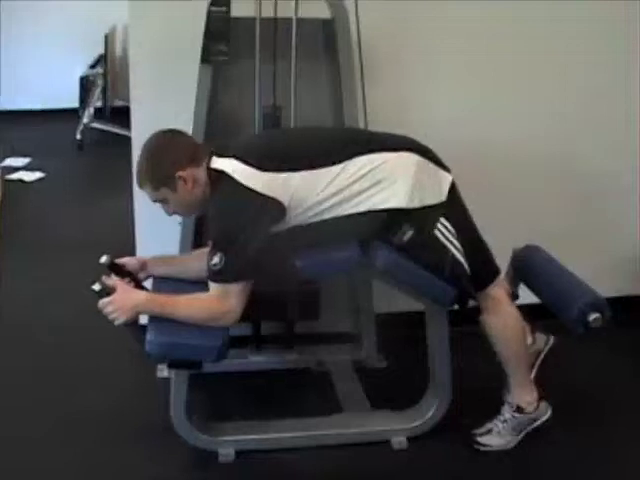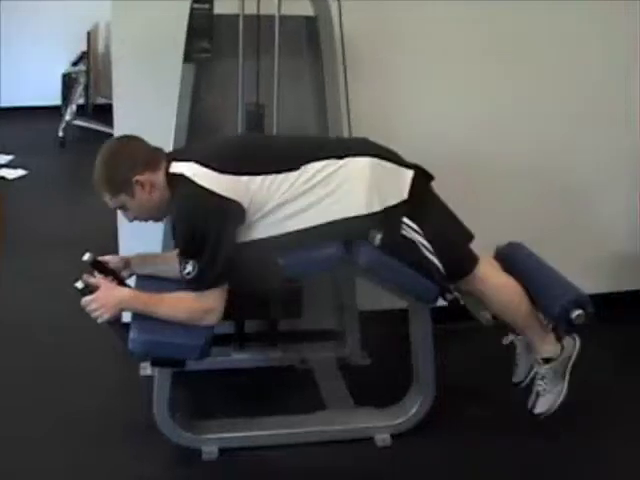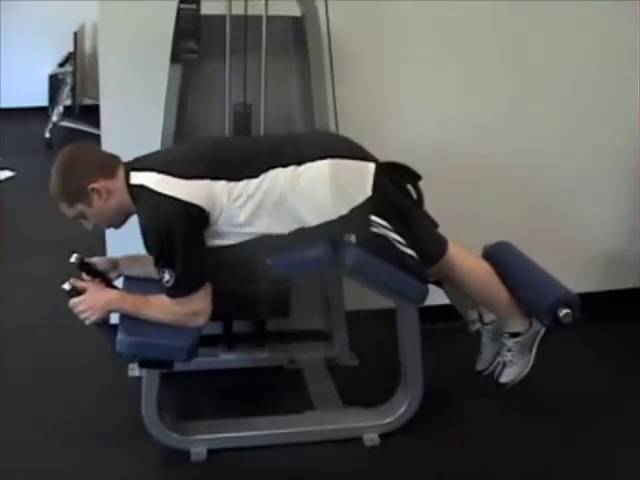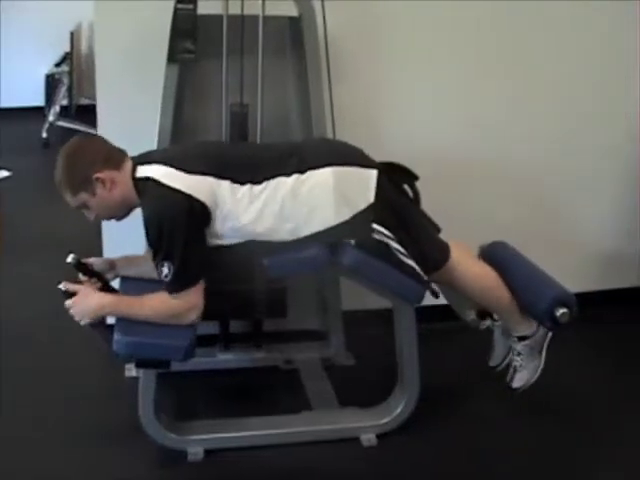
dt=0.3s
person 1, frame 1
left shoulder: (235, 196)
right shoulder: (224, 170)
left elbow: (225, 307)
right elbow: (221, 260)
left wrist: (143, 302)
right wrist: (151, 265)
left hip: (408, 186)
right hip: (387, 179)
left knee: (487, 291)
right knee: (470, 276)
left ankle: (525, 403)
right ankle: (522, 341)
person 1, frame 2
left shoulder: (194, 202)
right shoulder: (184, 173)
left elbow: (207, 308)
right elbow: (198, 265)
left wrist: (127, 300)
right wrist: (133, 263)
left hip: (373, 190)
right hip: (356, 178)
left knee: (465, 271)
right knee: (454, 267)
left ankle: (549, 349)
right ankle: (527, 331)
person 1, frame 3
left shoulder: (158, 206)
right shoulder: (147, 176)
left elbow: (193, 310)
right elbow: (179, 263)
left wrist: (113, 301)
right wrist: (118, 264)
left hip: (337, 188)
right hip: (325, 166)
left knee: (438, 258)
right knee: (429, 253)
left ankle: (517, 328)
right ankle: (495, 321)
person 1, frame 4
left shoulder: (164, 200)
right shoulder: (153, 171)
left elbow: (186, 307)
right elbow: (183, 264)
left wrist: (104, 303)
right wrist: (117, 265)
left hip: (344, 195)
right hip: (332, 178)
left knee: (439, 263)
right knee: (432, 257)
left ankle: (525, 329)
right ankle: (504, 319)
